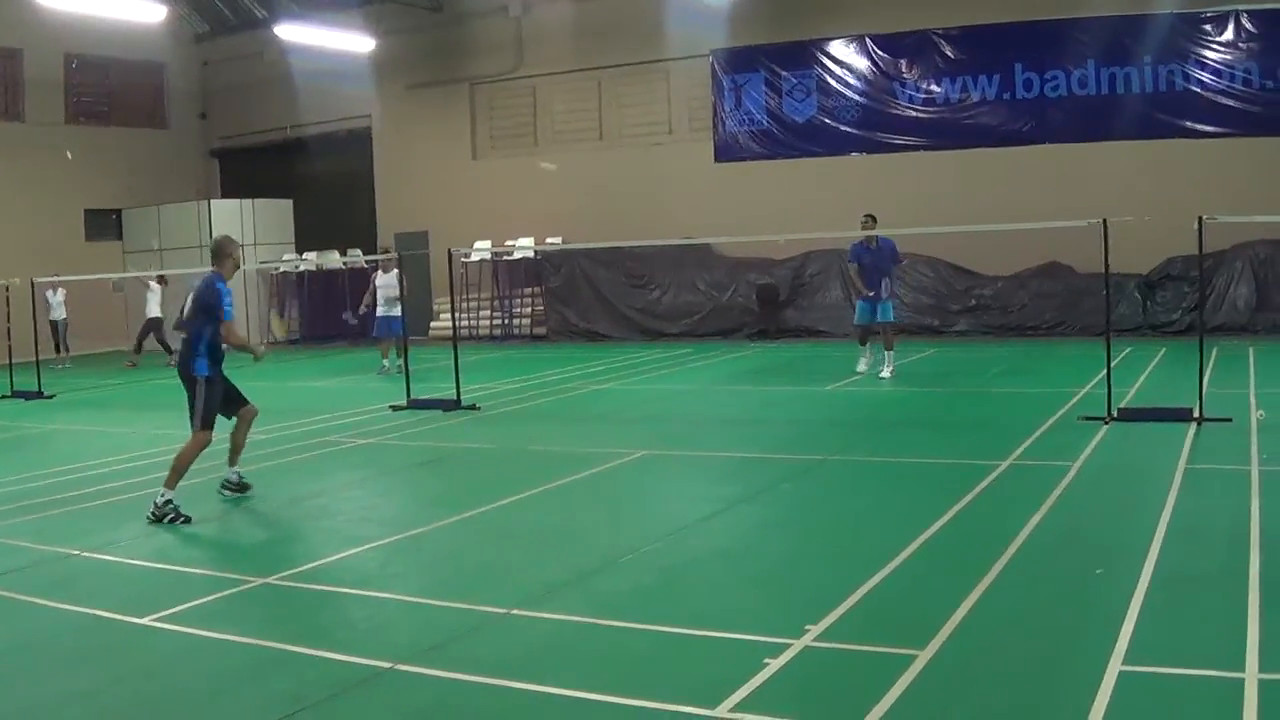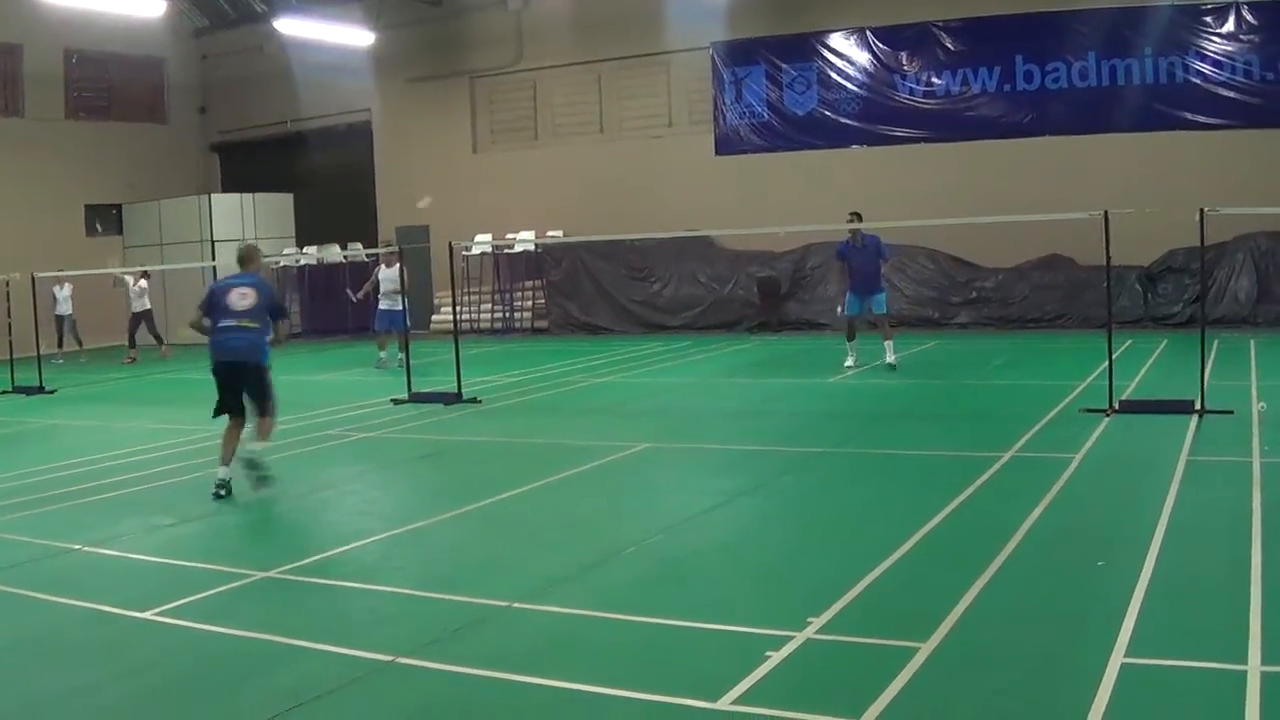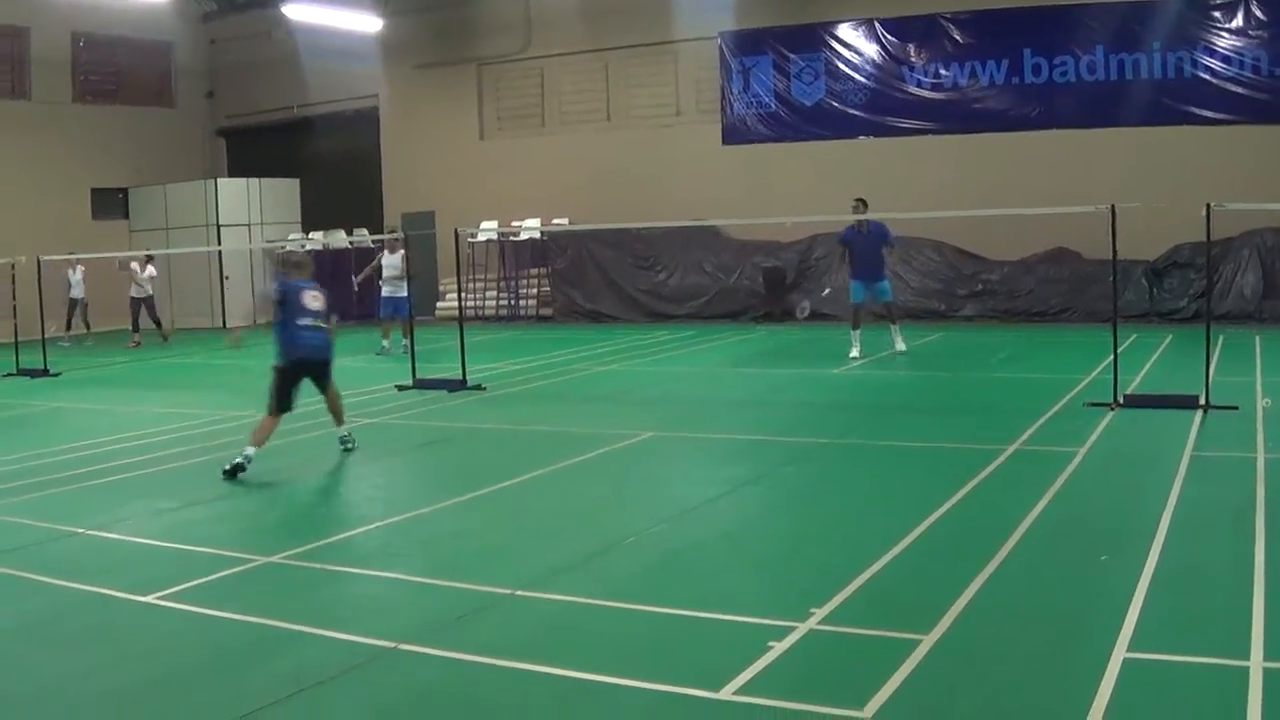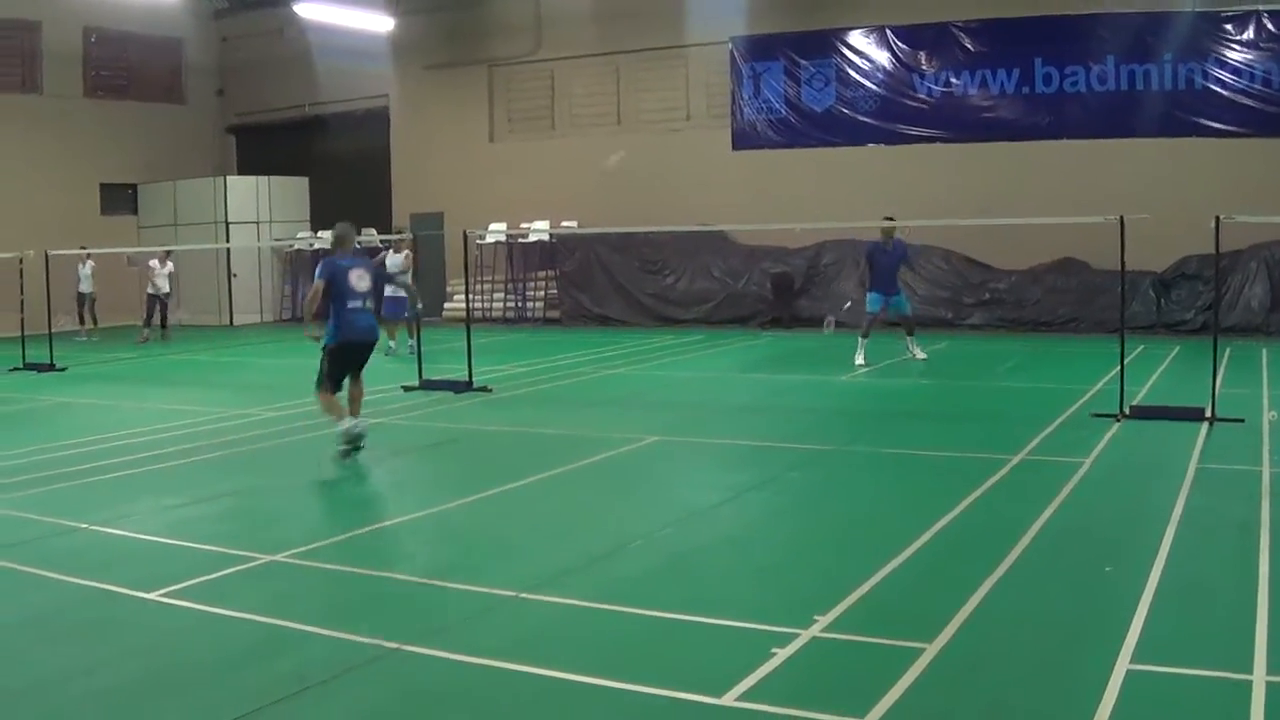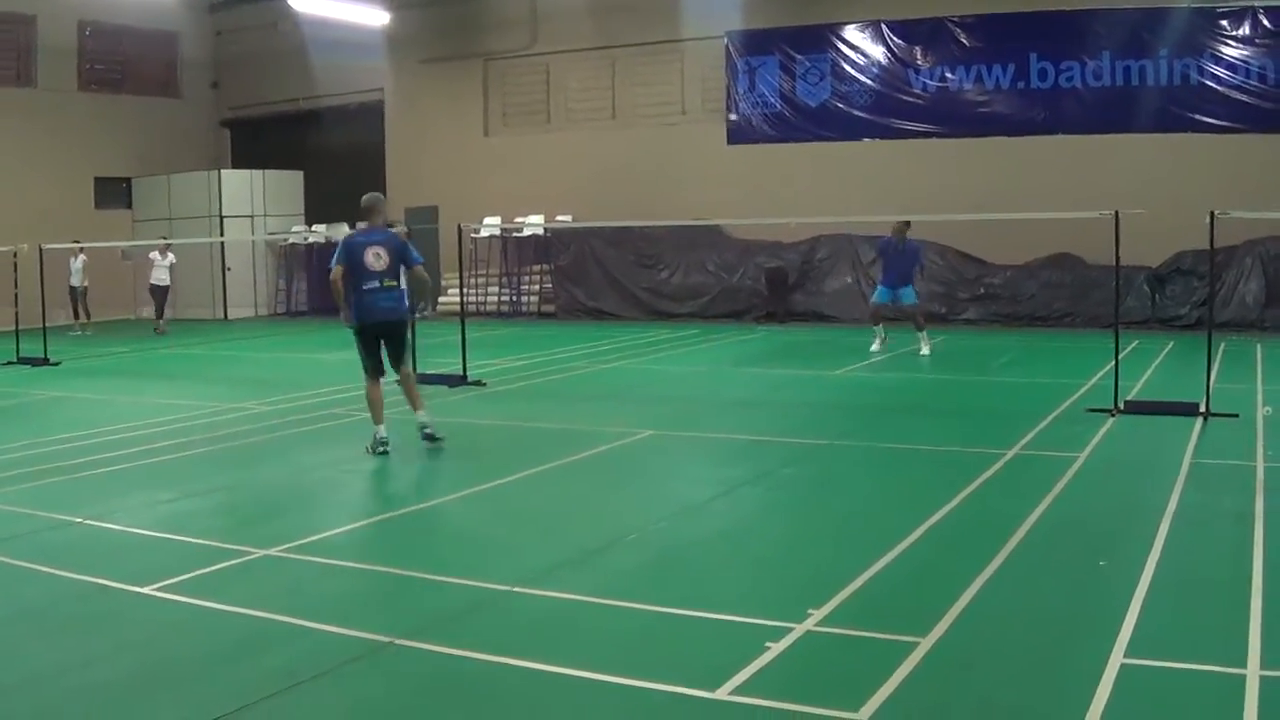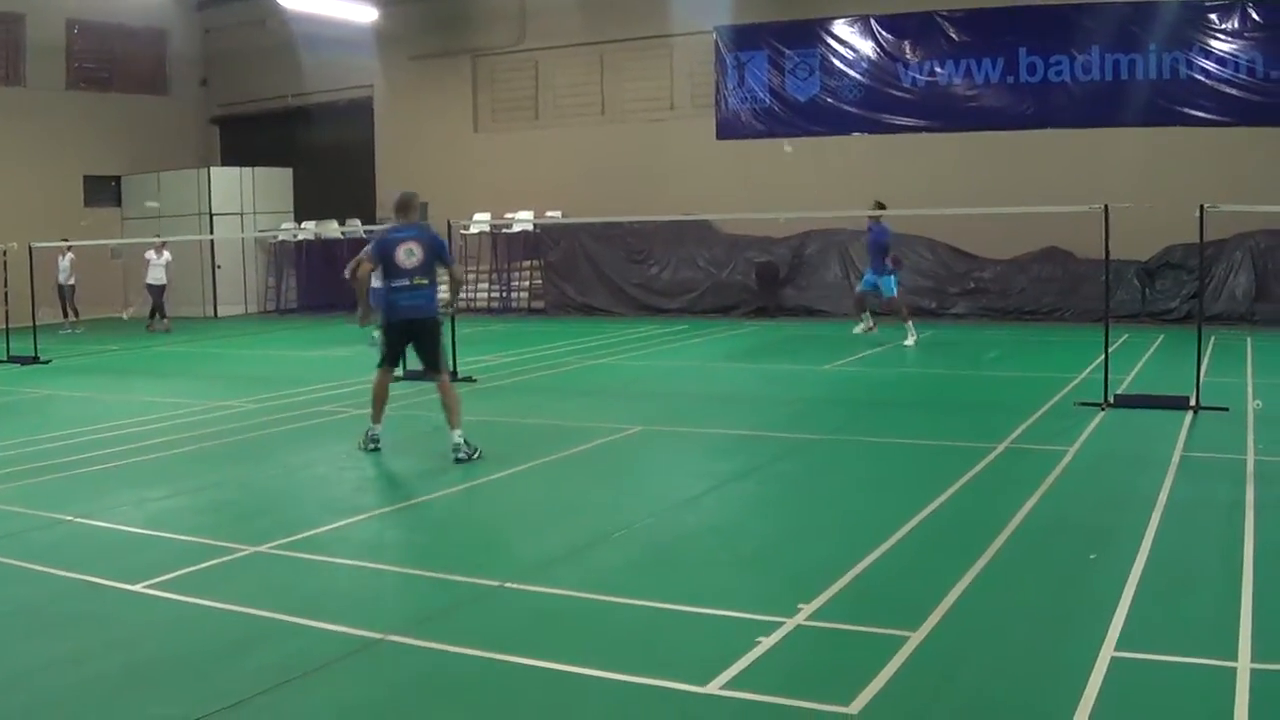
dt=0.3s
person 1, frame 1
left shoulder: (207, 284)
right shoulder: (219, 288)
left elbow: (184, 324)
right elbow: (229, 337)
right wrist: (255, 350)
left hip: (206, 368)
right hip: (200, 370)
left knee: (247, 412)
right knee: (201, 437)
left ankle: (231, 477)
right ankle: (162, 502)
person 1, frame 2
left shoulder: (219, 286)
right shoulder: (266, 288)
left elbow: (196, 323)
right elbow: (280, 334)
right wrist: (267, 341)
left hip: (220, 358)
right hip: (252, 357)
left knee: (236, 419)
right knee: (265, 413)
left ankle: (222, 478)
right ankle: (254, 454)
person 1, frame 3
left shoulder: (285, 285)
right shoulder: (321, 292)
left elbow: (270, 297)
left hip: (293, 356)
right hip: (321, 352)
left knee: (274, 413)
right knee: (329, 389)
left ankle: (246, 456)
right ankle: (344, 435)
person 1, frame 4
left shoulder: (328, 264)
right shoulder: (368, 266)
left elbow: (315, 291)
right elbow: (405, 285)
left wrist: (309, 323)
right wrist: (413, 300)
left hip: (341, 335)
right hip: (369, 333)
left knee: (325, 391)
right knee: (354, 379)
left ankle: (348, 426)
right ankle: (354, 425)
person 1, frame 5
left shoulder: (349, 242)
right shoulder: (397, 240)
left elbow: (335, 278)
right elbow: (422, 278)
left wrist: (345, 309)
left hip: (365, 317)
right hip: (396, 314)
left knee: (372, 377)
right knee: (404, 369)
left ankle: (381, 436)
right ankle: (423, 423)
person 1, frame 6
left shoulder: (383, 239)
right shoulder: (432, 237)
left elbow: (363, 273)
right elbow: (457, 276)
left wrist: (364, 307)
right wrist: (451, 301)
left hip: (394, 315)
right hip: (426, 315)
left knee: (385, 372)
right knee: (442, 377)
left ankle: (374, 434)
right ankle: (458, 442)
